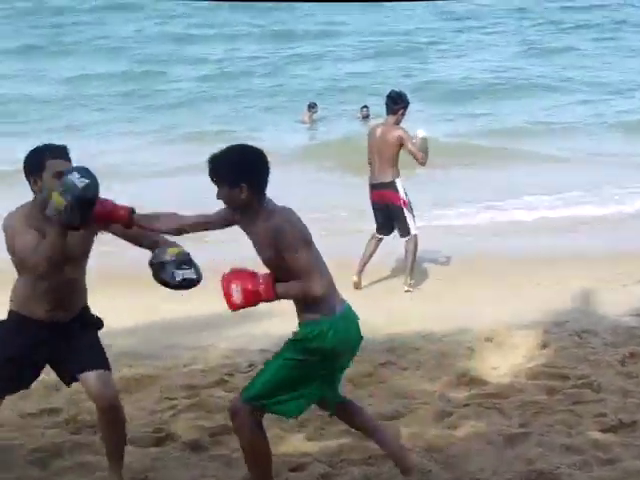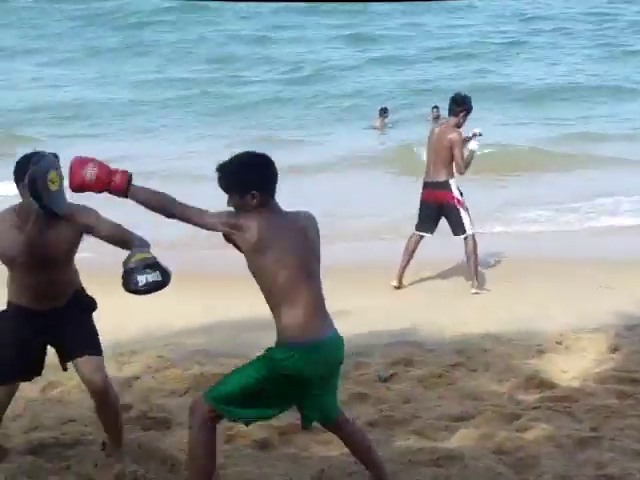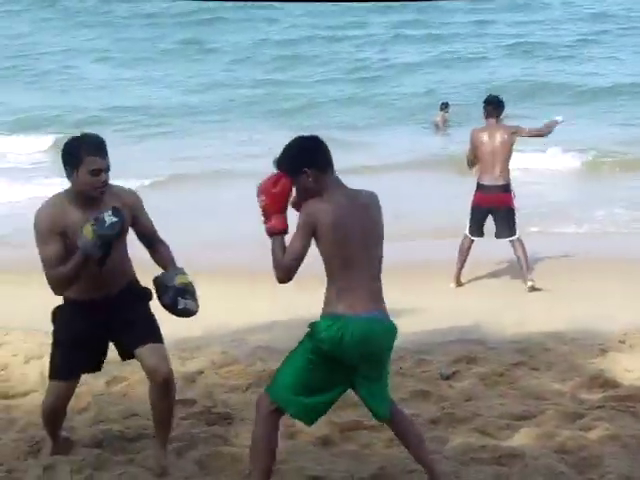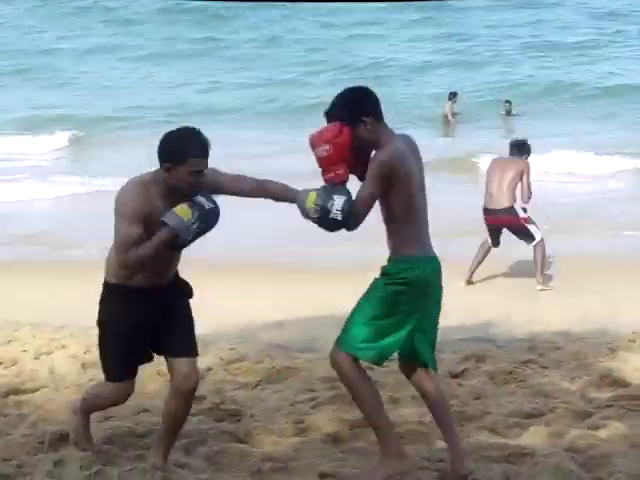
dt=0.3s
person 1, frame 1
left shoulder: (277, 227)
right shoulder: (248, 212)
left elbow: (317, 288)
right elbow: (183, 223)
left wrist: (265, 289)
left hip: (327, 333)
right hip: (342, 325)
left knee: (243, 410)
right knee: (327, 398)
right ankle: (395, 451)
person 1, frame 2
left shoulder: (245, 225)
right shoulder: (307, 222)
left elbow: (171, 208)
left wrist: (113, 182)
left hip: (293, 355)
right hip: (330, 346)
left knee: (203, 410)
right knee: (330, 417)
person 1, frame 3
left shoulder: (313, 210)
right shoulder: (371, 201)
left elbow: (283, 274)
left wrist: (274, 222)
left hip: (335, 330)
right hip: (379, 328)
left knee: (268, 407)
right knee: (385, 408)
person 1, frame 4
left shoulder: (386, 158)
right shoulder: (407, 144)
left elbow: (351, 219)
right wrist: (353, 164)
left hip: (405, 270)
right hip: (425, 266)
left knee: (343, 356)
right knee: (419, 368)
person 2, frame 1
left shoulder: (93, 210)
left elbow: (144, 234)
right elbow: (41, 268)
left wrist: (167, 249)
right wrist: (62, 220)
left hip: (75, 323)
left knee: (107, 398)
person 2, frame 2
left shoulder: (79, 216)
left elbow: (130, 240)
left wrist: (141, 255)
right wrist: (38, 214)
left hip: (70, 307)
left knee: (99, 384)
left ankle: (117, 455)
person 2, frame 3
left shoulder: (126, 200)
right shoulder: (50, 215)
left elbow: (154, 241)
right elbow: (57, 284)
left wrist: (175, 273)
right wrist: (85, 249)
left hip: (127, 298)
right hip: (78, 309)
left knee: (162, 373)
right knee: (57, 398)
left ankle: (161, 450)
right ankle: (56, 444)
person 2, frame 4
left shoulder: (201, 182)
right shoulder: (134, 195)
left elbow: (254, 186)
right elbow: (128, 264)
left wrist: (303, 196)
right wrist: (171, 230)
left hip: (168, 291)
right hip: (124, 296)
left knee: (188, 380)
right knee: (117, 391)
left ankle: (160, 457)
right ankle: (80, 412)
person 3, frame 1
left shoulder: (372, 130)
right shoulder: (399, 132)
right elbow: (422, 160)
right wrist: (423, 139)
left hip: (374, 188)
right hip: (392, 187)
left knee: (379, 233)
right knee: (411, 235)
left ankle: (358, 274)
right ankle: (408, 281)
person 3, frame 2
left shoulder: (434, 129)
right shoulder: (455, 135)
right elbow: (461, 169)
left wrist: (468, 138)
right wrist: (472, 150)
left hip: (428, 187)
right hip: (446, 188)
left knee: (418, 233)
right knee: (468, 235)
left ankle: (398, 278)
right ankle: (475, 283)
person 3, frame 3
left shoulder: (475, 134)
right shoulder: (510, 131)
left elbow: (470, 164)
right elbow: (543, 132)
right wrist: (555, 121)
left hip: (482, 191)
right hip: (502, 192)
left knee: (470, 235)
right knee: (513, 238)
left ankle: (456, 278)
right ankle: (529, 279)
person 3, frame 4
left shoulder: (494, 162)
right shoulder: (523, 165)
right elbow: (525, 198)
right wrist: (529, 186)
left hip: (489, 212)
right hip: (509, 211)
left knee: (491, 241)
right knee: (538, 240)
left ankle: (469, 276)
right ankle: (540, 281)
